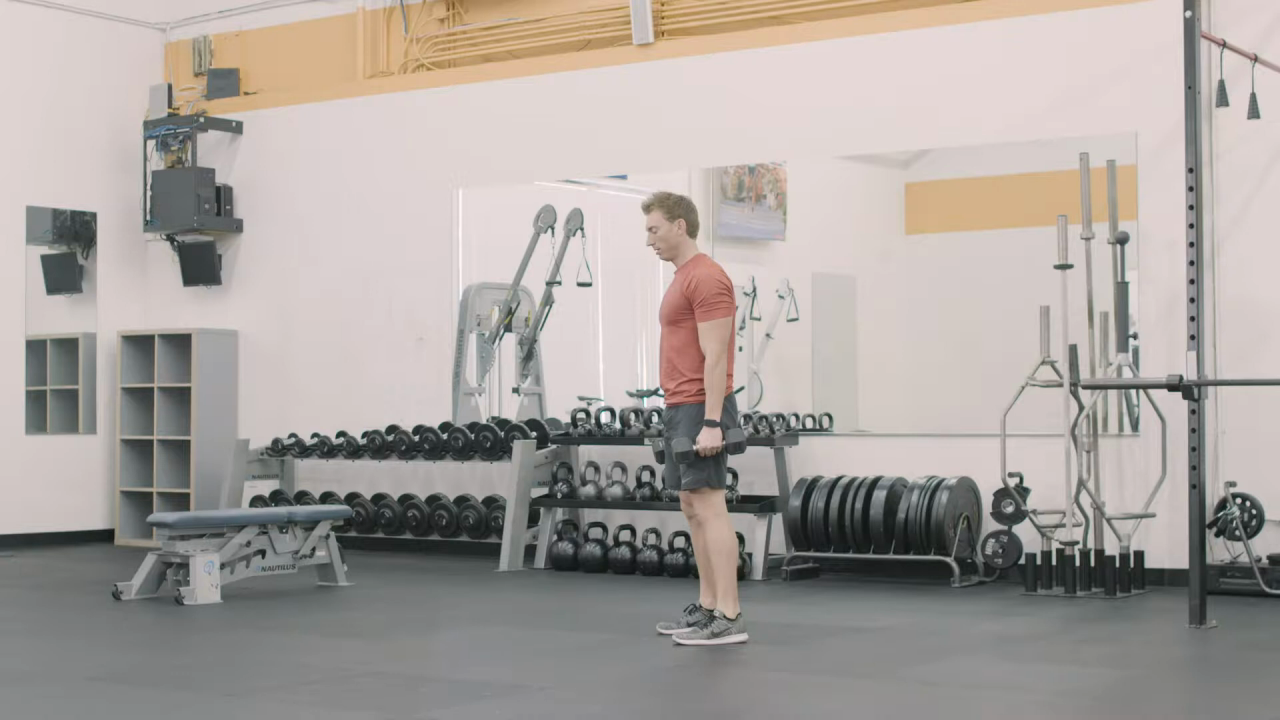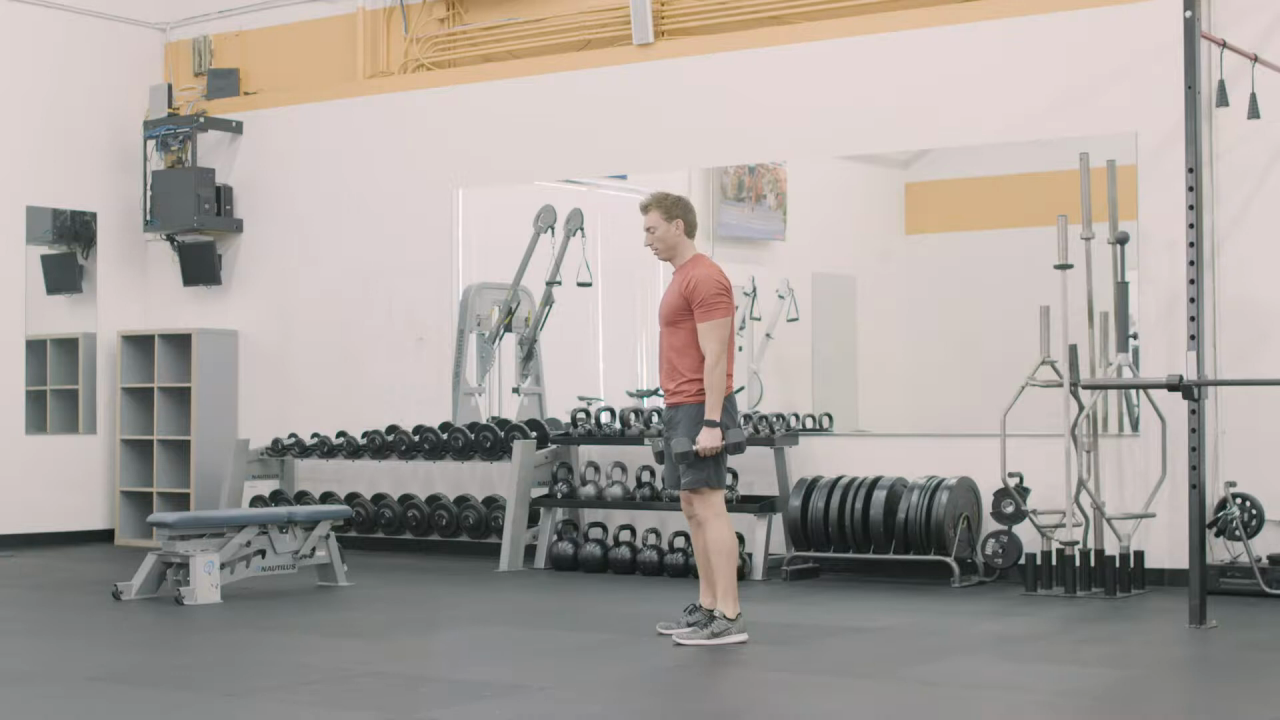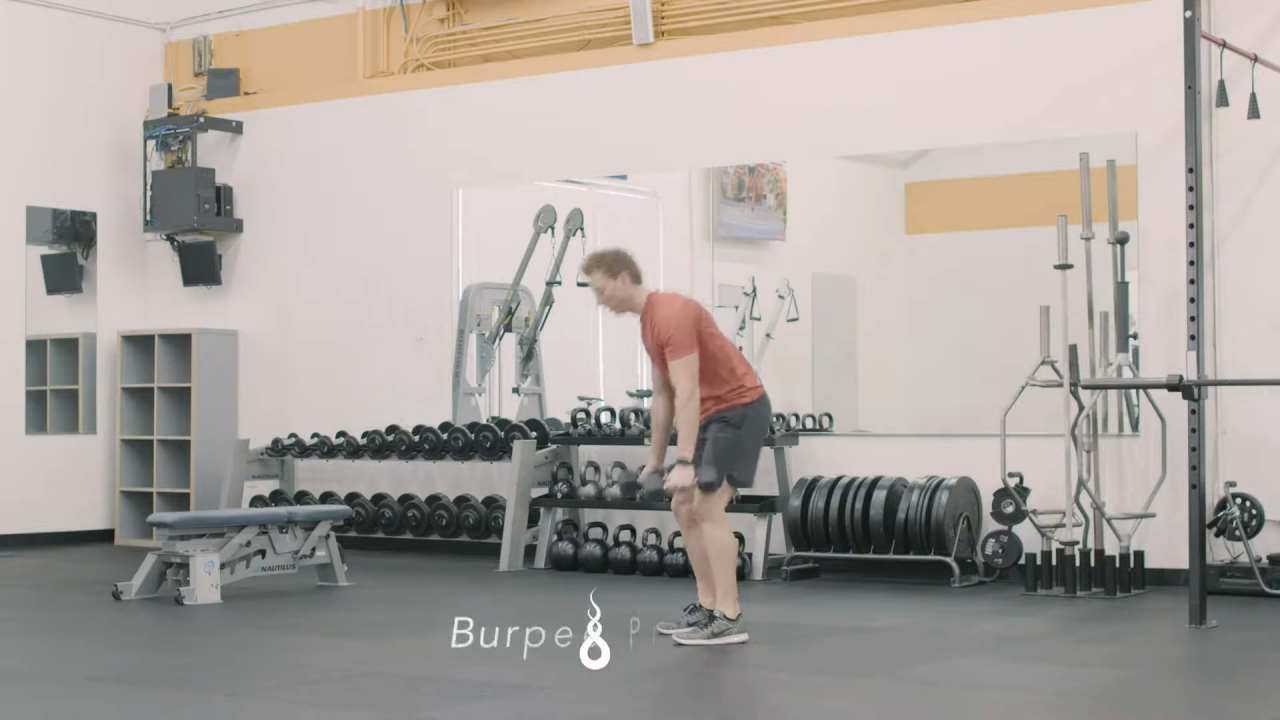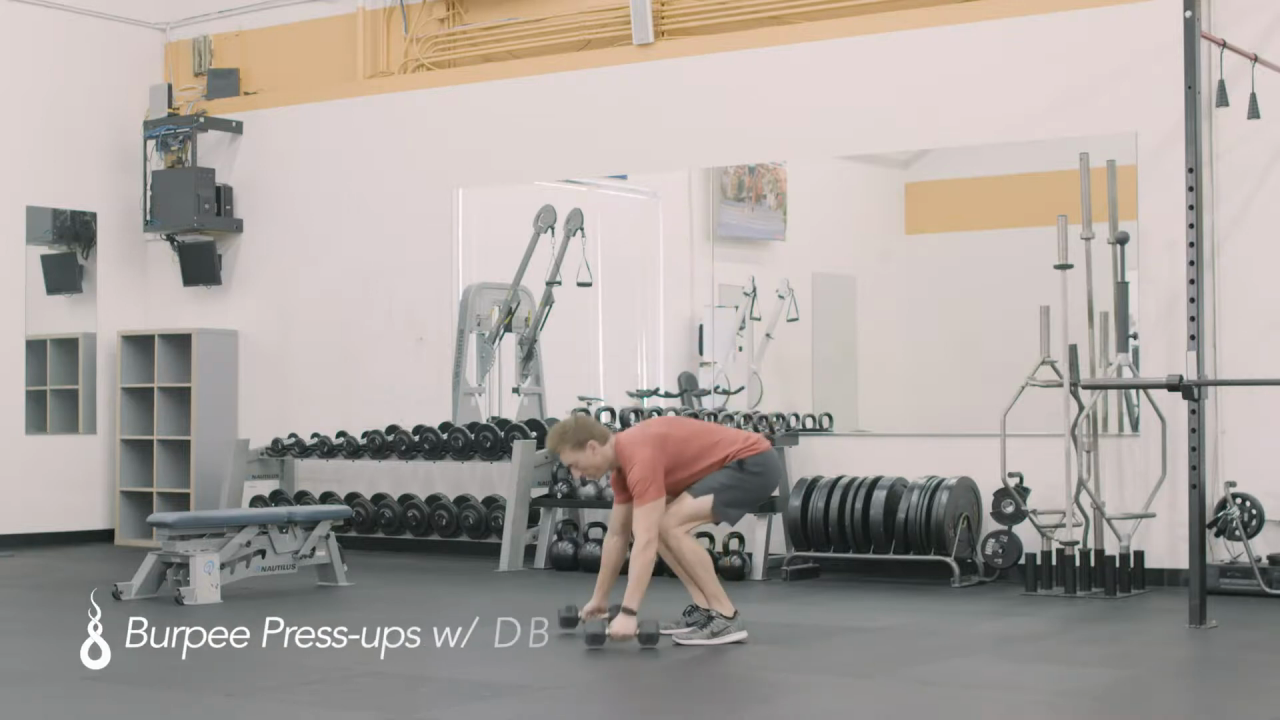
dt=0.4s
person 1, frame 1
left shoulder: (706, 278)
right shoulder: (684, 279)
left elbow: (715, 358)
left wrist: (712, 423)
left hip: (701, 412)
right hip: (681, 410)
left knee: (709, 508)
right knee: (693, 510)
left ankle: (729, 618)
right ankle: (708, 608)
person 1, frame 2
left shoulder: (704, 278)
right shoulder: (682, 278)
left elbow: (715, 358)
left wrist: (711, 423)
left hip: (701, 410)
right hip: (681, 410)
left knee: (707, 508)
right knee: (693, 509)
left ankle: (728, 617)
right ankle: (708, 608)
person 1, frame 3
left shoulder: (671, 315)
right shoulder: (649, 321)
left elbow: (688, 394)
right elbow: (664, 396)
left wrist: (684, 463)
right wrist: (655, 458)
left hip: (739, 409)
right hip: (716, 413)
left knee: (706, 506)
right knee: (684, 505)
left ankle: (728, 618)
right ankle: (706, 608)
person 1, frame 4
left shoulder: (639, 458)
right shoulder: (623, 462)
left elbow: (645, 542)
right elbow: (617, 535)
left wrist: (628, 612)
right wrist: (599, 597)
left hip: (753, 464)
right hip: (741, 464)
left knee: (669, 525)
right knee: (659, 525)
left ankle: (725, 617)
right ankle: (704, 608)
